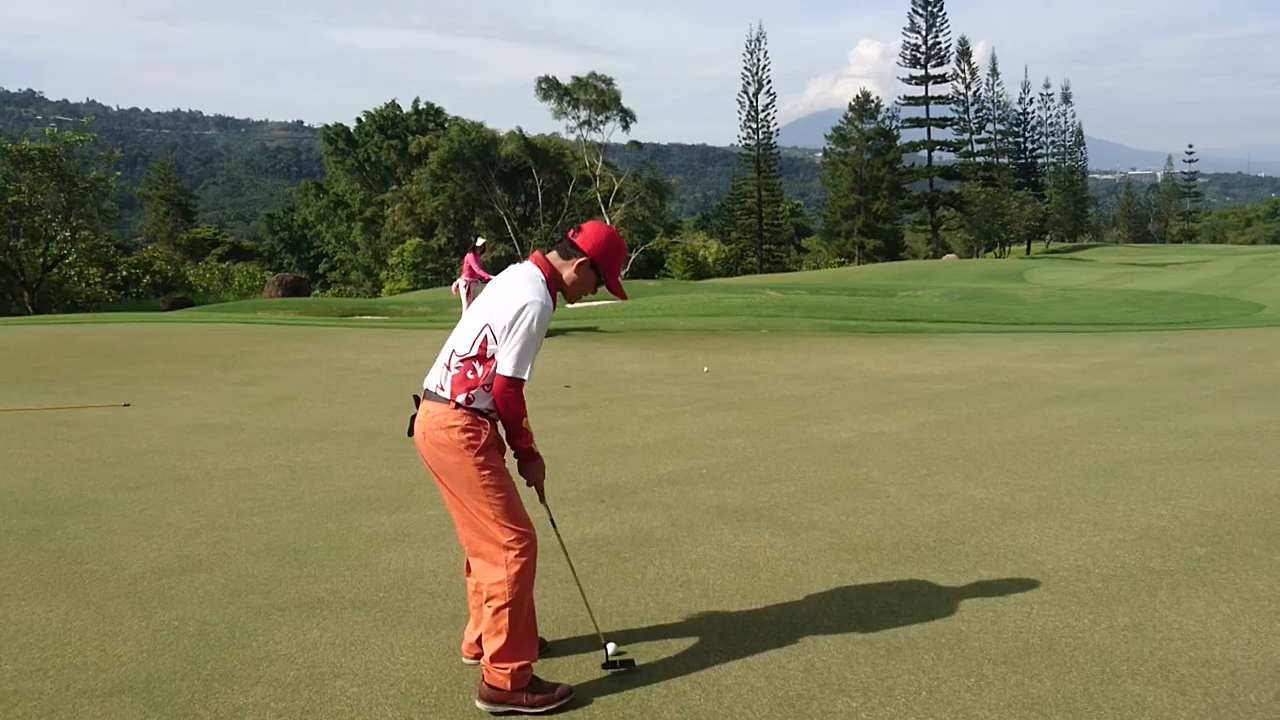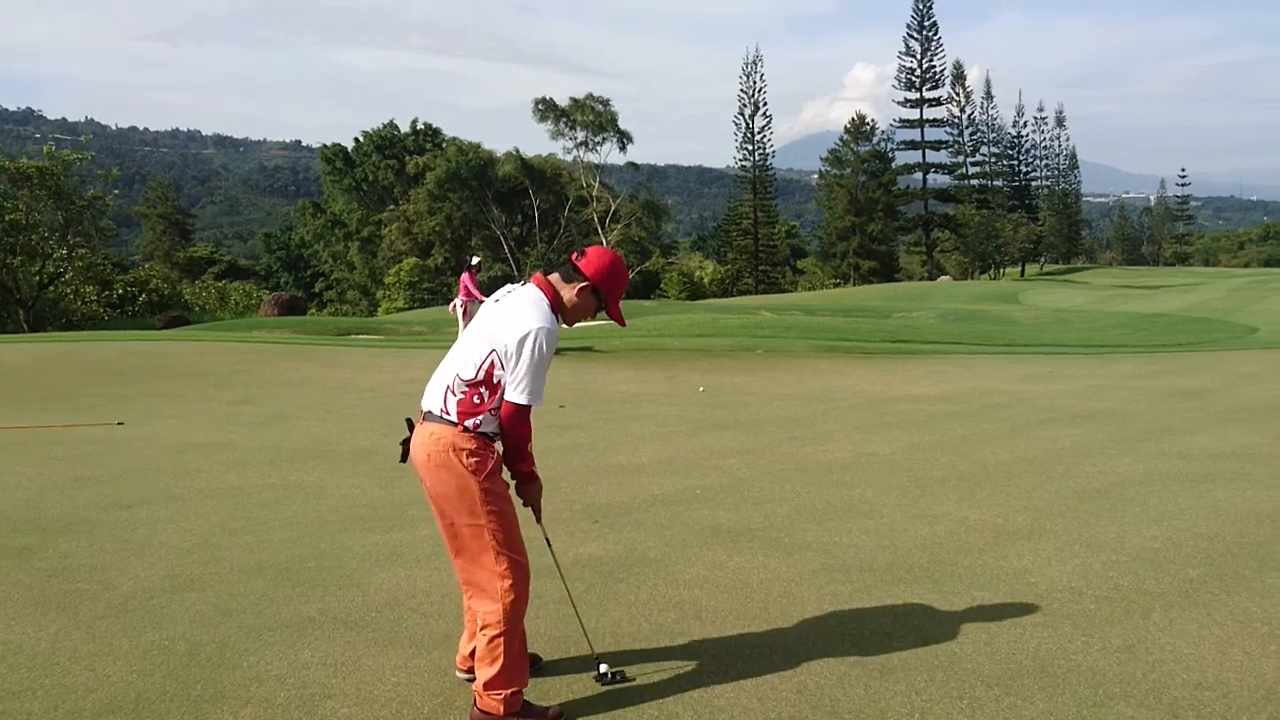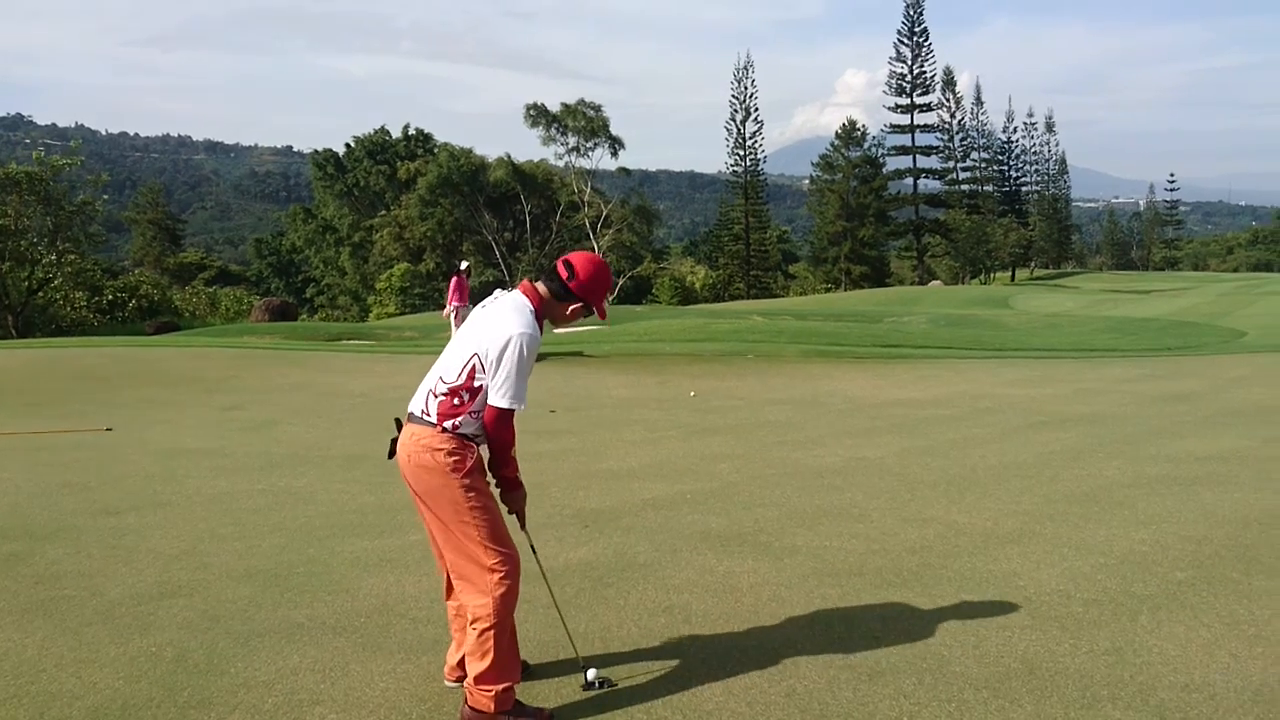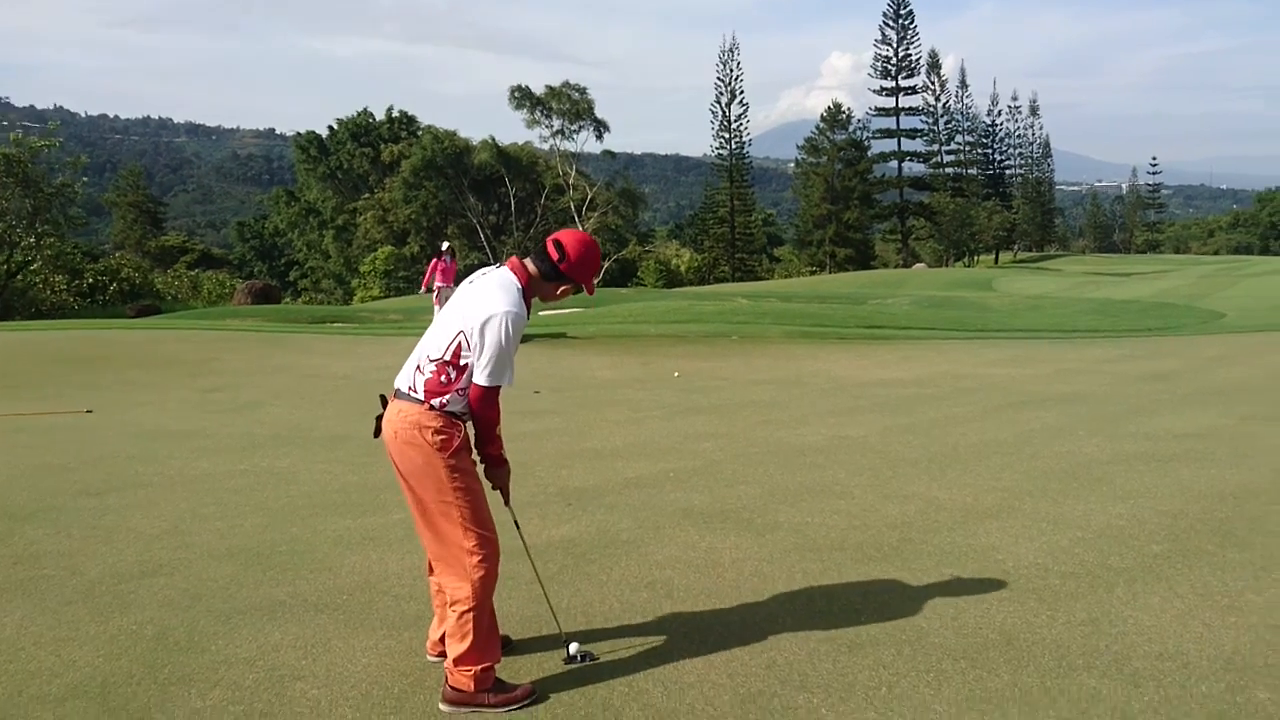
dt=0.3s
person 1, frame 1
left shoulder: (517, 274)
right shoulder: (535, 301)
right elbow: (508, 389)
left wrist: (520, 448)
right wrist: (528, 454)
left hip: (441, 413)
right hip: (458, 425)
left knee: (487, 539)
right knee: (512, 546)
left ankle: (485, 637)
right ankle: (505, 679)
person 1, frame 2
left shoulder: (512, 294)
right shoulder: (539, 326)
right elbow: (514, 414)
right wrist: (525, 475)
left hip: (432, 433)
right hip: (460, 447)
left knee: (481, 560)
right knee: (504, 571)
left ankle: (476, 654)
person 1, frame 3
left shoulder: (504, 300)
right shoulder: (522, 331)
right elbow: (497, 419)
left wrist: (502, 477)
right wrist: (510, 482)
left hip: (423, 438)
right hip: (443, 450)
left knee: (467, 560)
right knee: (495, 568)
left ankle: (466, 660)
person 1, frame 4
left shoulder: (490, 275)
right shoulder: (508, 310)
right elbow: (482, 396)
left wrist: (488, 454)
right wrist: (495, 459)
left hip: (407, 414)
right hip: (429, 426)
left knee: (450, 540)
right knee: (473, 550)
left ankle: (449, 635)
right ankle: (468, 680)
